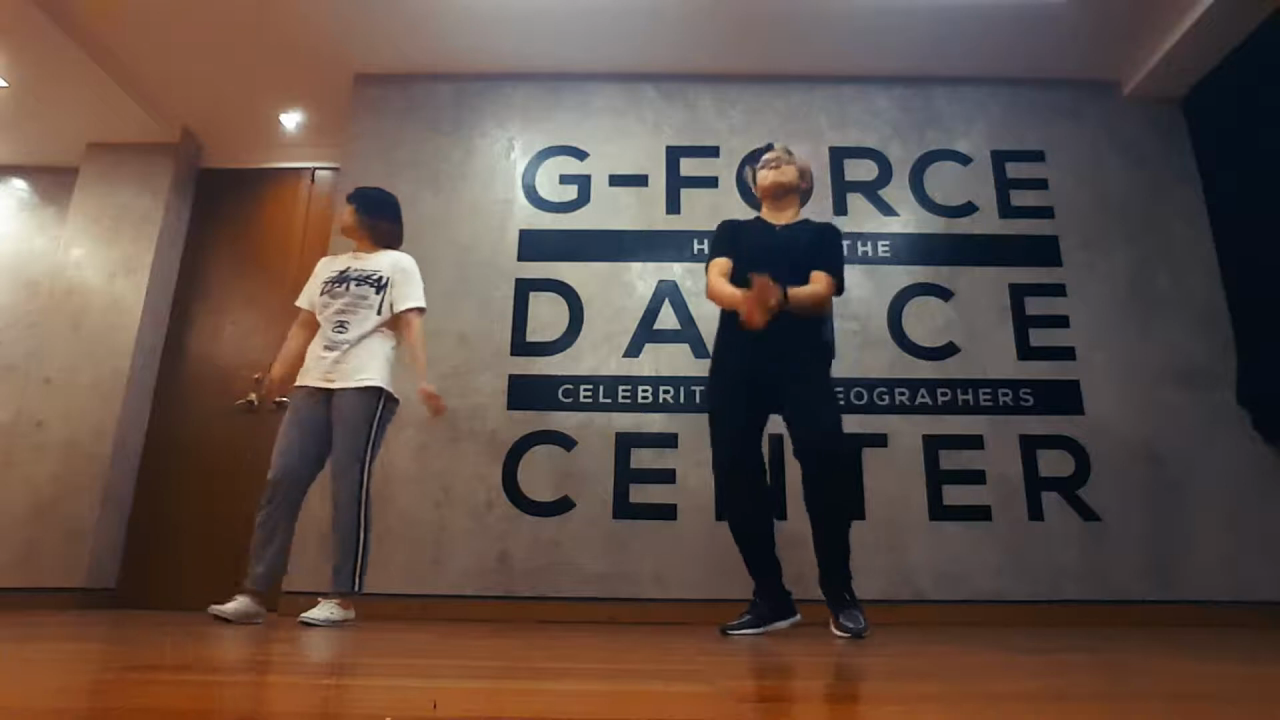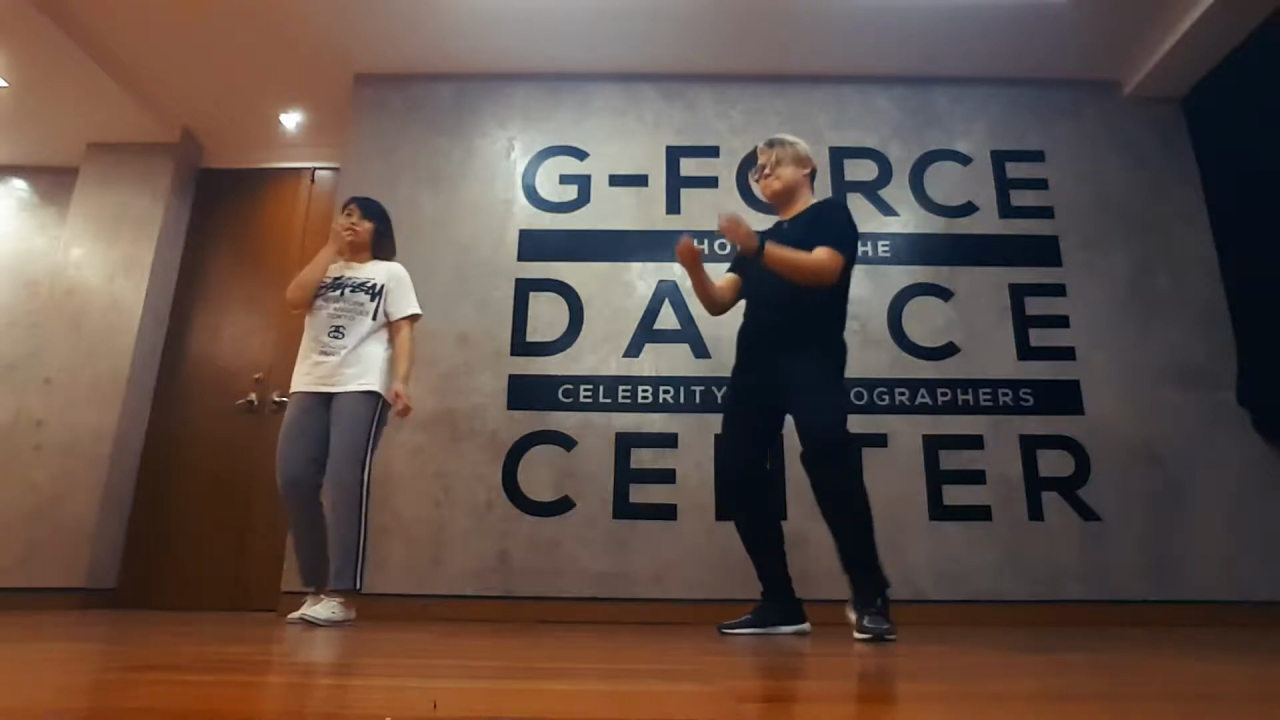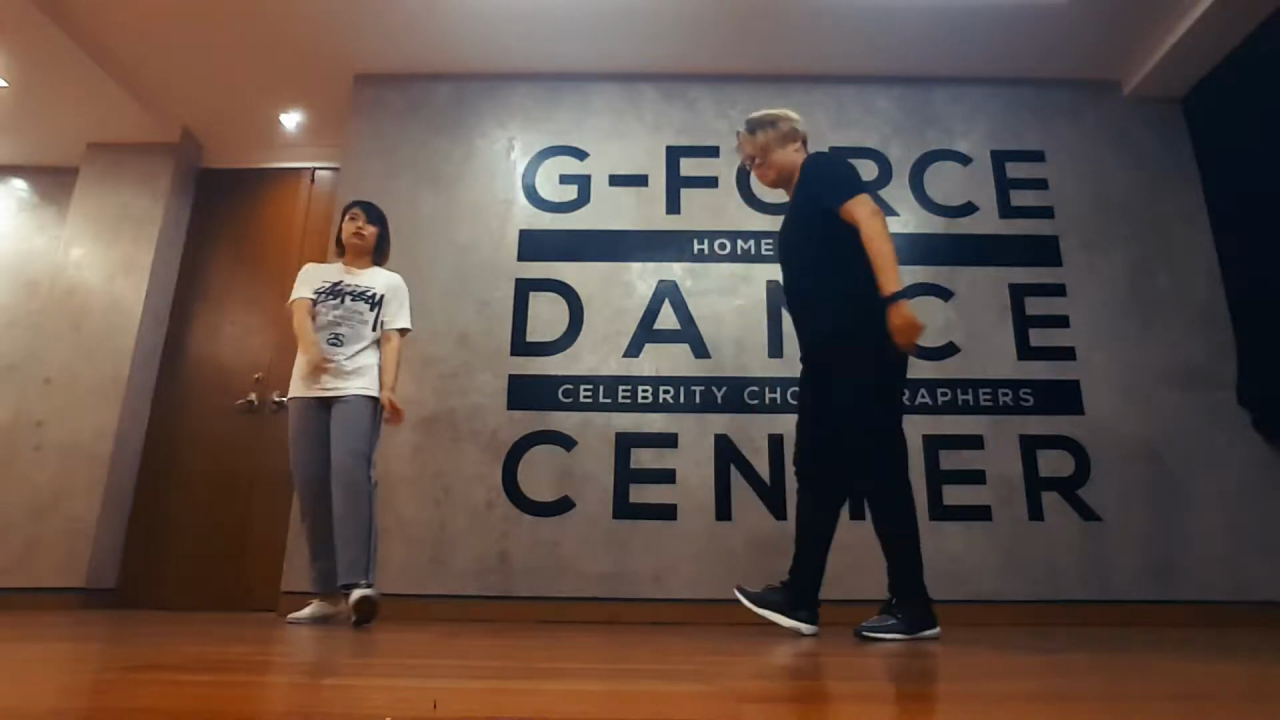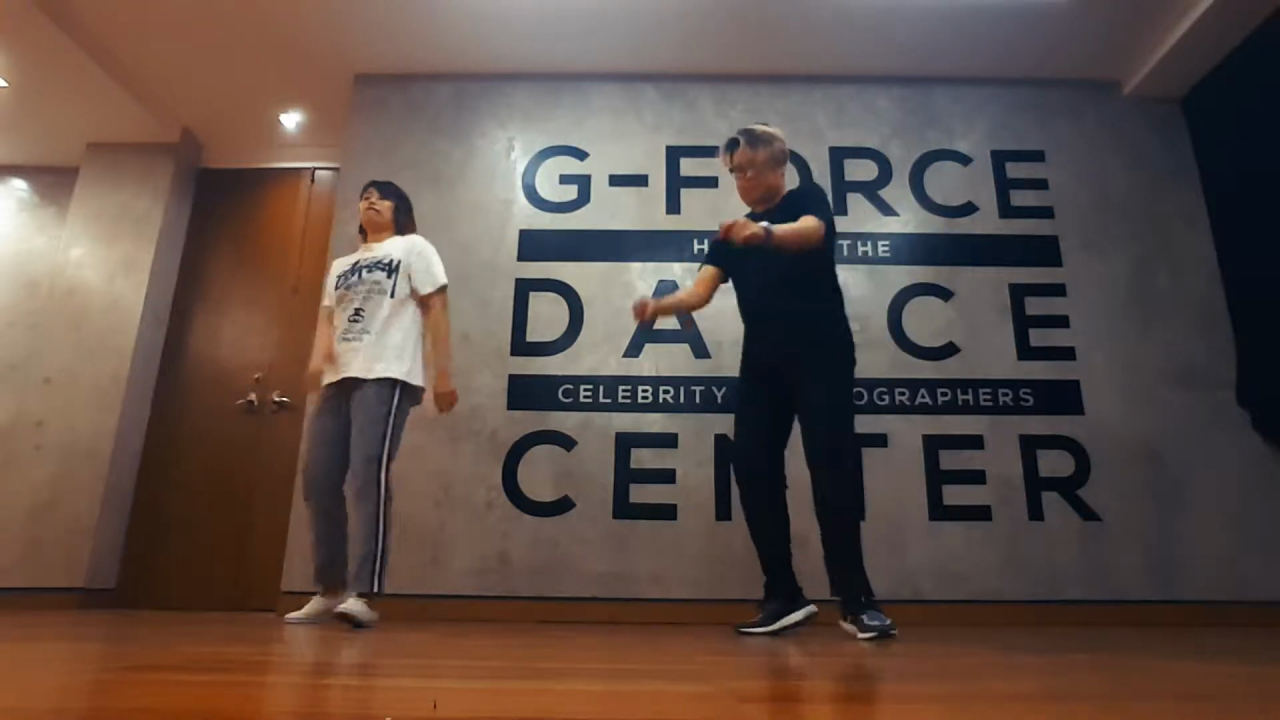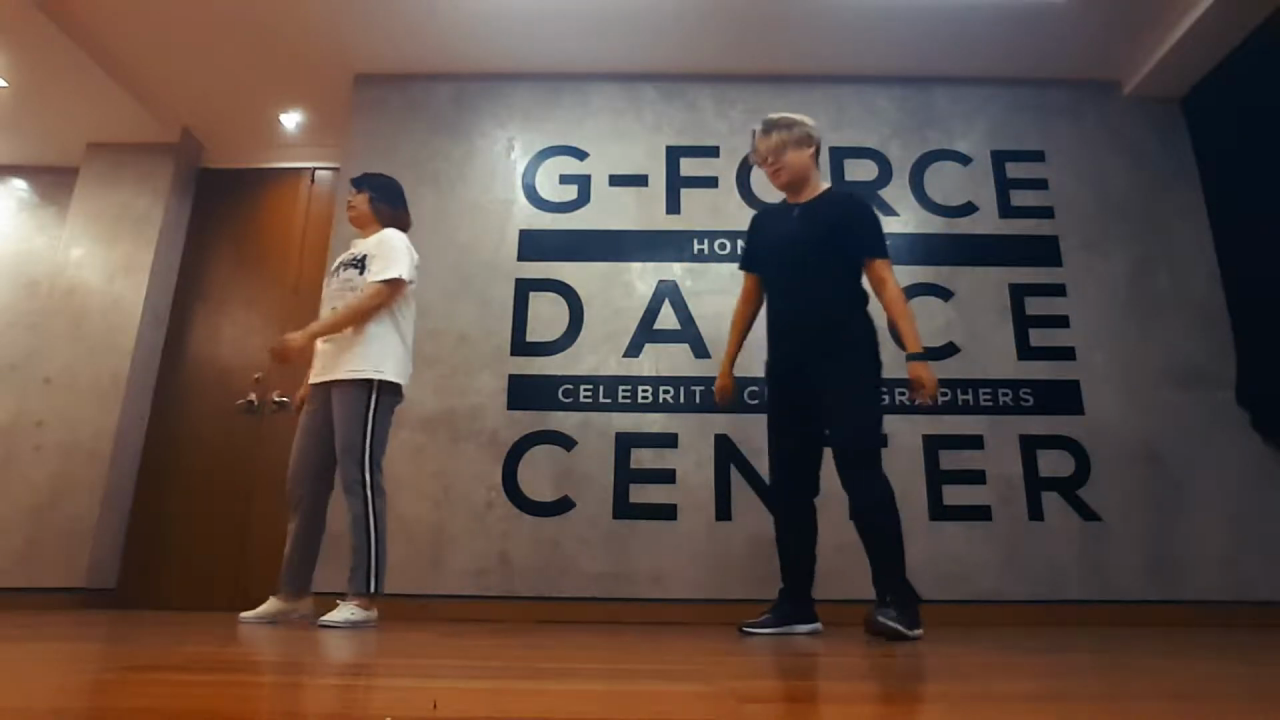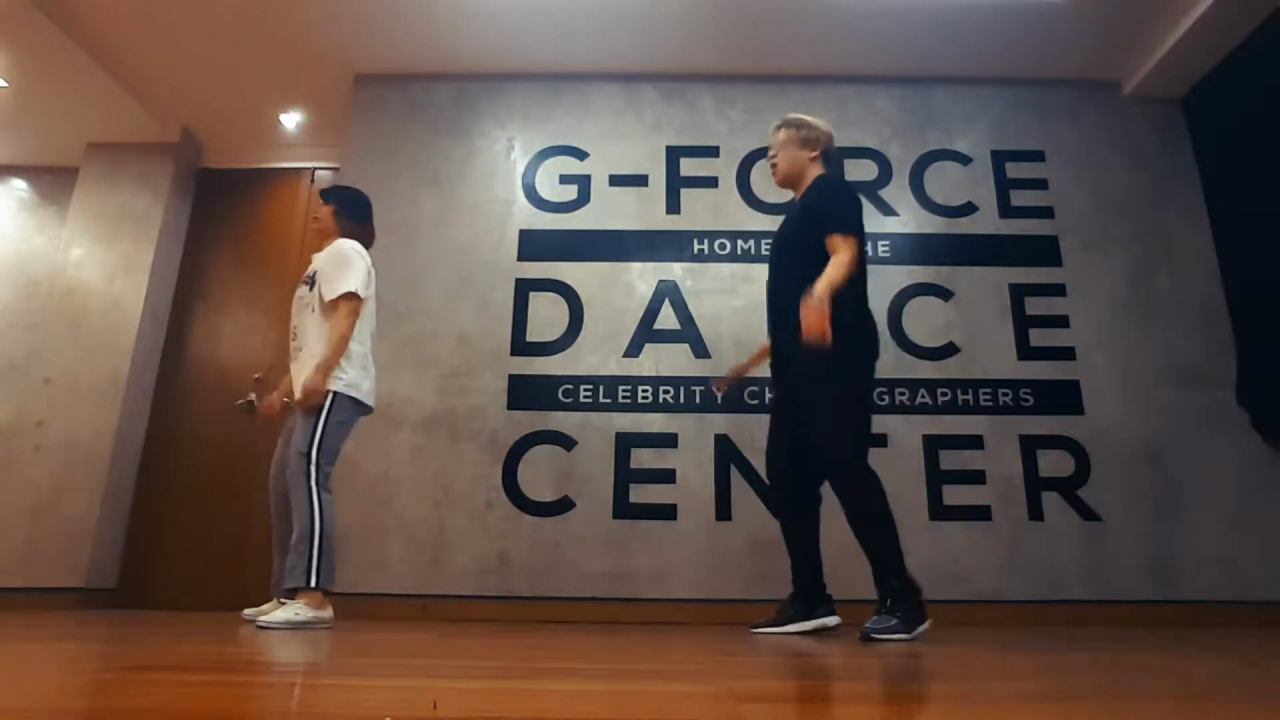
dt=0.7s
person 1, frame 1
left shoulder: (822, 234)
right shoulder: (732, 231)
left elbow: (822, 294)
right elbow: (714, 282)
left wrist: (782, 297)
right wrist: (744, 300)
left hip: (801, 357)
right hip: (736, 361)
left knee: (823, 447)
right knee: (734, 469)
left ankle: (838, 588)
right ankle: (771, 597)
person 1, frame 2
left shoulder: (830, 214)
right shoulder: (757, 238)
left elbow: (824, 268)
right elbow: (717, 302)
left wrist: (757, 248)
right wrist: (694, 268)
left hip: (812, 356)
right hip: (754, 364)
left knee: (827, 446)
right knee: (740, 474)
left ankle: (868, 593)
right ankle: (779, 602)
person 1, frame 3
left shoulder: (823, 170)
right shoulder: (798, 213)
left elbow: (869, 221)
left wrist: (894, 297)
left hip: (860, 341)
right hip: (825, 351)
left knee: (874, 462)
right knee: (818, 468)
left ankle: (912, 605)
right ankle: (800, 597)
person 1, frame 4
left shoulder: (805, 199)
right shoulder: (730, 235)
left elbow: (811, 232)
right elbow: (701, 290)
left wrist: (762, 234)
right wrist: (661, 306)
left hip: (820, 353)
right hip: (762, 362)
left knee: (831, 464)
right knee: (754, 470)
left ankle: (857, 598)
right ankle: (784, 594)
person 1, frame 5
left shoulder: (847, 207)
right shoulder: (763, 222)
left elbow: (884, 281)
right elbow: (751, 298)
left wrist: (915, 352)
right wrist: (728, 365)
left hip: (846, 363)
right hip: (787, 370)
left knee: (859, 470)
right knee: (788, 484)
left ankle: (897, 601)
right ankle: (796, 604)
person 1, frame 6
left shoulder: (830, 191)
right shoulder: (797, 215)
left elbow: (845, 254)
left wrist: (821, 290)
right wrist: (753, 360)
left hip: (835, 354)
right hip: (796, 362)
left knee: (844, 467)
right knee: (788, 476)
left ankle: (901, 598)
right ankle: (810, 599)
person 2, frame 1
left shoulder: (399, 264)
right shoulder: (326, 267)
left elbow: (410, 323)
right elbow: (305, 325)
left wrist: (422, 379)
right wrist: (281, 366)
left hip: (366, 385)
right hip: (315, 383)
left knee: (350, 485)
right knee: (283, 480)
left ankle: (342, 598)
right ankle: (254, 593)
person 2, frame 2
left shoulder: (392, 273)
right shoulder: (322, 270)
left elbow: (402, 332)
right elbow: (294, 298)
left wrist: (400, 381)
right wrist: (330, 248)
left hip: (361, 386)
right hip: (309, 386)
left knee: (347, 482)
right knee: (293, 481)
left ankle: (340, 595)
right ankle: (318, 588)
person 2, frame 3
left shoulder: (390, 283)
right shoulder: (313, 273)
left elbow: (391, 339)
right elbow: (298, 316)
left wrist: (388, 388)
right wrist: (311, 351)
left hip: (360, 391)
right hip: (309, 390)
left knee: (352, 477)
right knee: (312, 491)
left ankle: (357, 587)
right ankle: (328, 594)
person 2, frame 4
left shoulder: (415, 249)
right shoulder: (341, 265)
left elbow: (436, 311)
right elbow: (325, 321)
left wrist: (443, 373)
right wrist: (318, 356)
left hip: (387, 374)
right hip: (340, 376)
left knee: (369, 475)
right knee: (318, 477)
left ankle: (364, 593)
right ankle: (330, 588)
person 2, frame 5
left shoulder: (392, 241)
right shoulder: (346, 257)
left elbow: (377, 297)
left wrist: (305, 335)
right wrist: (308, 383)
left hip: (369, 375)
right hip: (330, 374)
left knee: (359, 477)
right knee: (305, 481)
left ankle: (362, 598)
right ankle: (293, 593)
person 2, frame 6
left shoulder: (346, 251)
right shoulder: (324, 261)
left elbow: (346, 314)
left wrist: (322, 373)
right wrist: (282, 390)
left hip: (337, 386)
right hip: (312, 387)
left knee: (307, 471)
right knee: (283, 481)
left ankle: (313, 597)
right ankle: (290, 594)
